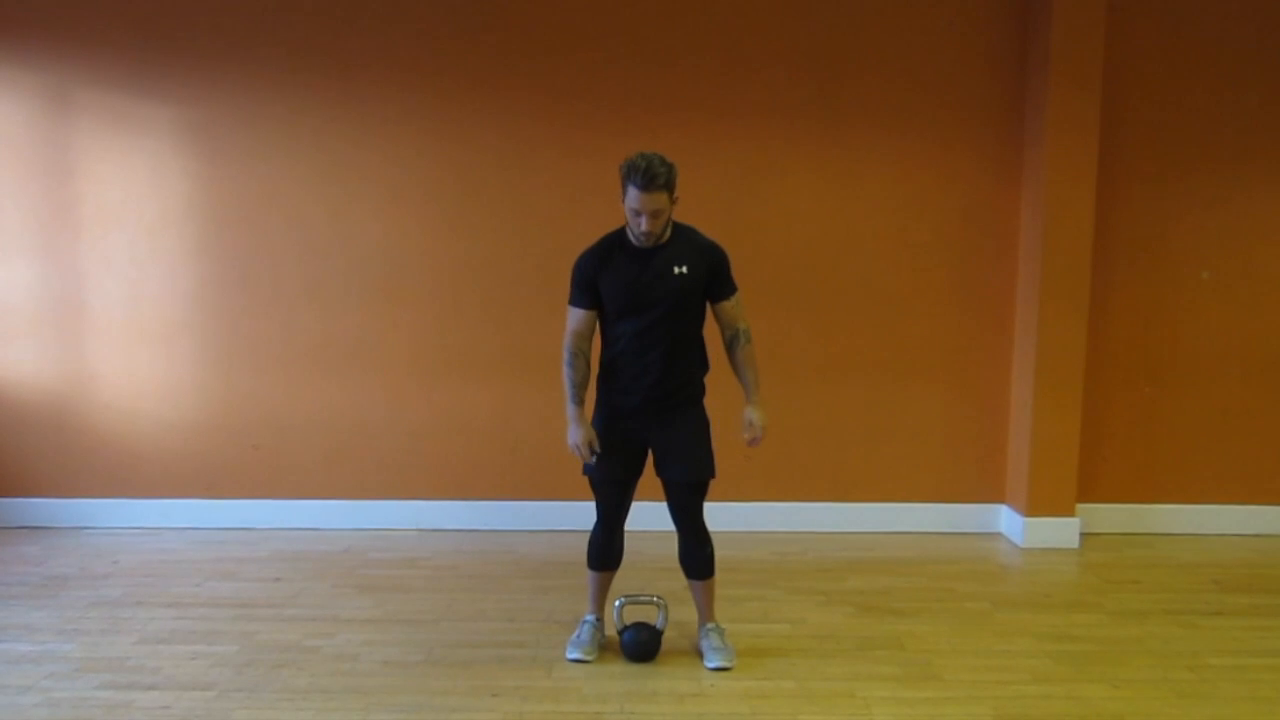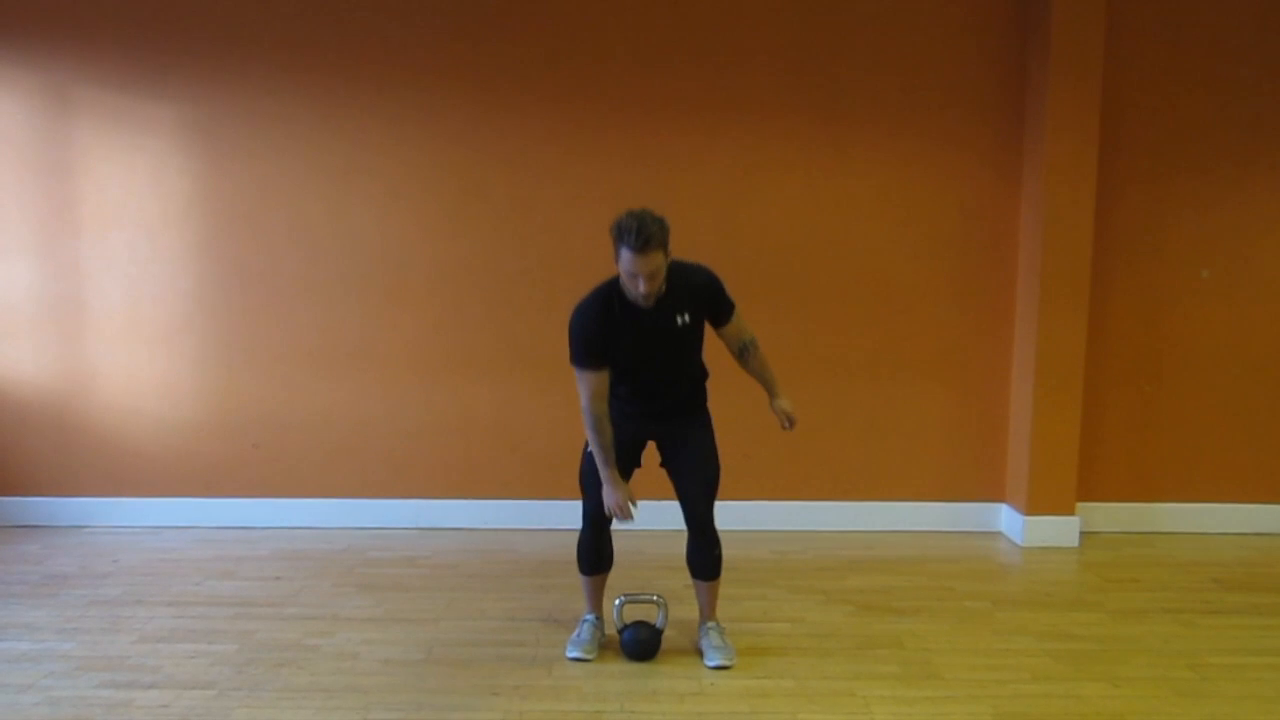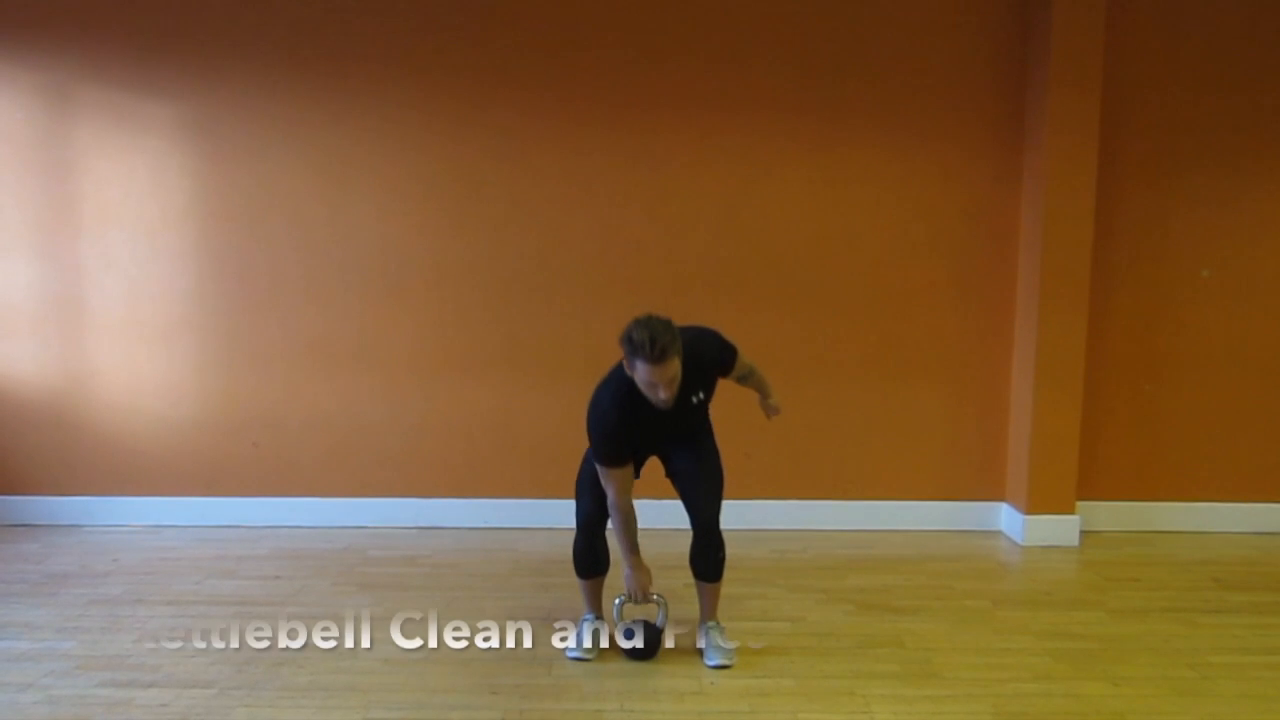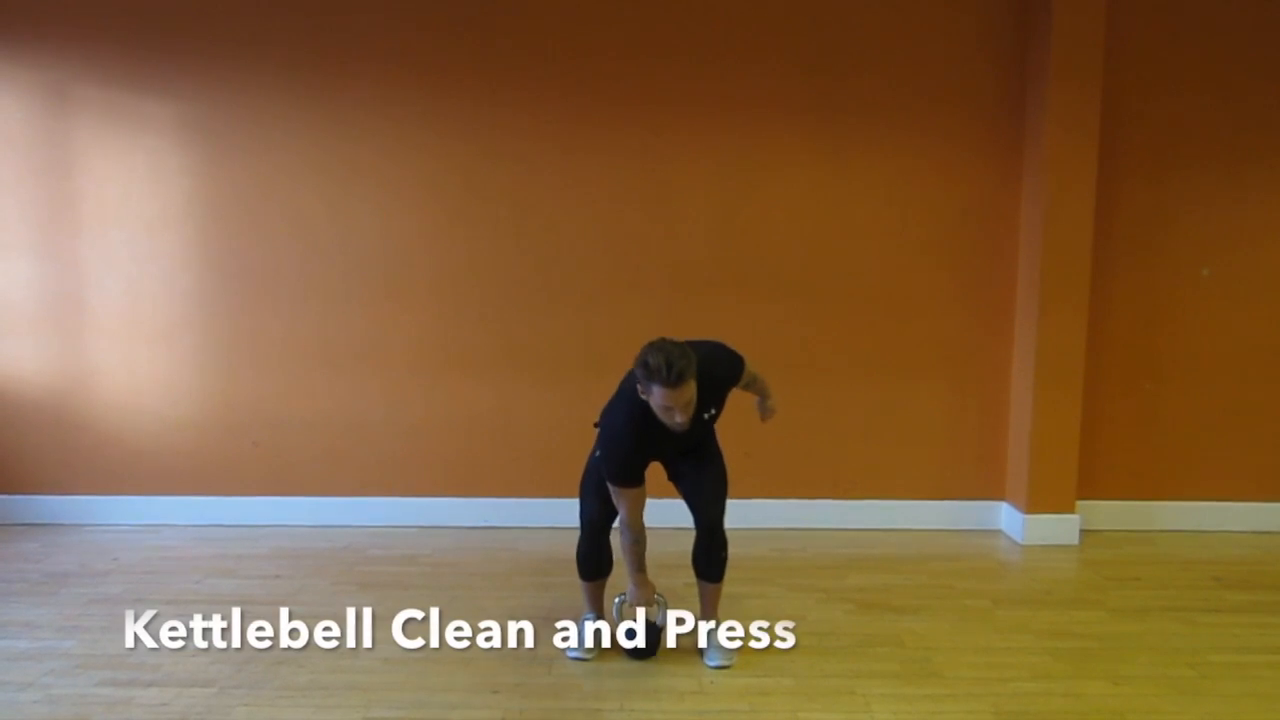
dt=0.3s
person 1, frame 1
left shoulder: (703, 254)
right shoulder: (597, 259)
left elbow: (735, 328)
right elbow: (576, 340)
left wrist: (752, 400)
right wrist: (576, 415)
left hip: (682, 413)
right hip: (617, 414)
left knee: (689, 520)
right knee: (609, 519)
left ankle: (709, 626)
right ankle: (593, 620)
person 1, frame 2
left shoulder: (698, 284)
right shoulder: (591, 313)
left elbow: (740, 340)
right elbow: (592, 401)
left wrist: (774, 394)
right wrist: (609, 478)
left hip: (685, 414)
right hip: (621, 413)
left knee: (700, 516)
right knee: (595, 515)
left ankle: (709, 625)
right ankle: (592, 620)
person 1, frame 3
left shoulder: (706, 348)
right shoulder: (609, 406)
left elbow: (742, 369)
right elbow: (619, 497)
left wrist: (765, 395)
right wrist: (633, 564)
left hip: (689, 431)
right hip: (627, 438)
left knee: (707, 518)
right knee: (590, 516)
left ankle: (709, 624)
right ankle: (593, 618)
person 1, frame 4
left shoulder: (716, 364)
right shoulder: (622, 424)
left elbow: (746, 376)
right elbow: (630, 518)
left wrist: (765, 396)
right wrist: (638, 582)
right hip: (629, 444)
left knee: (711, 521)
right knee: (593, 520)
left ankle: (709, 625)
right ankle: (593, 618)
